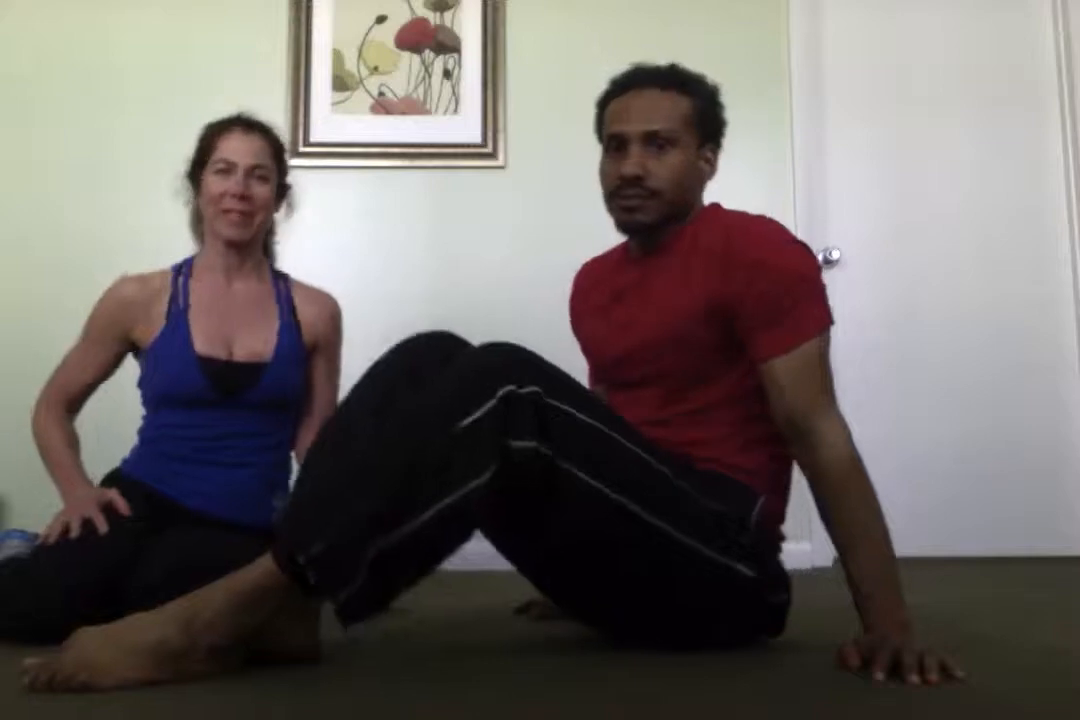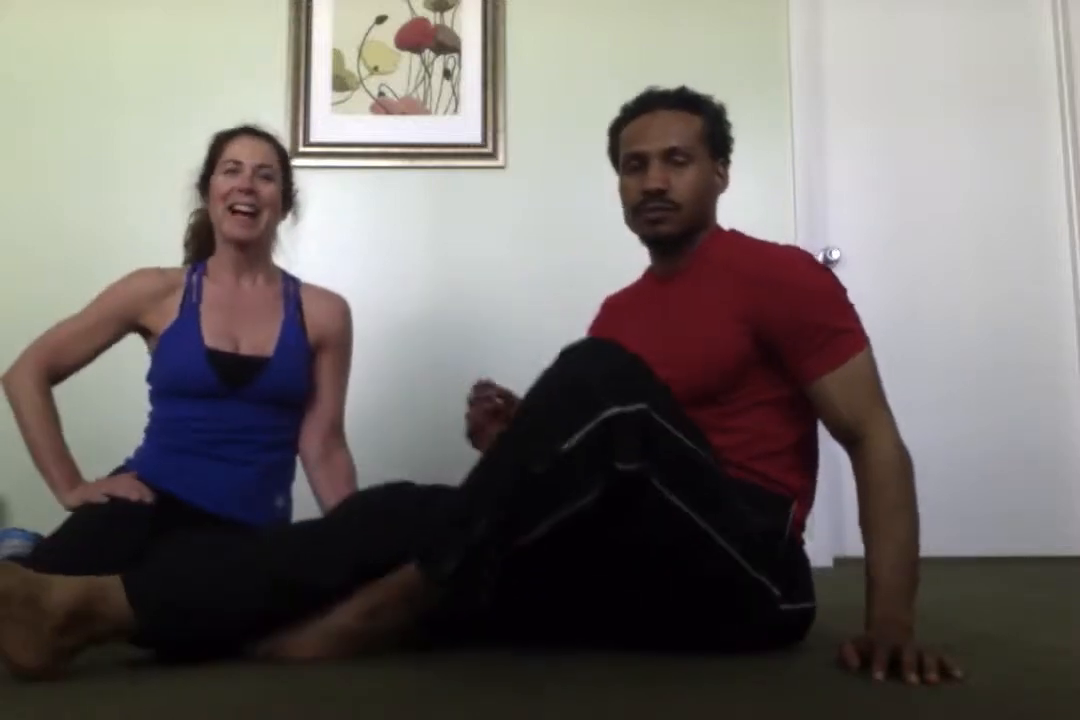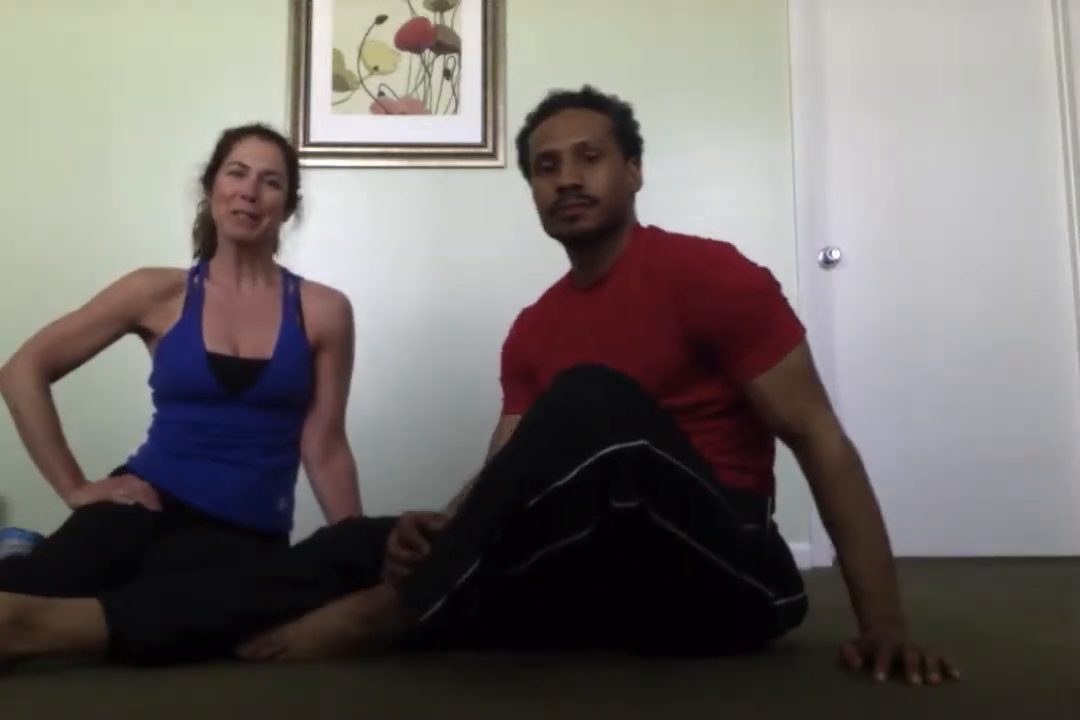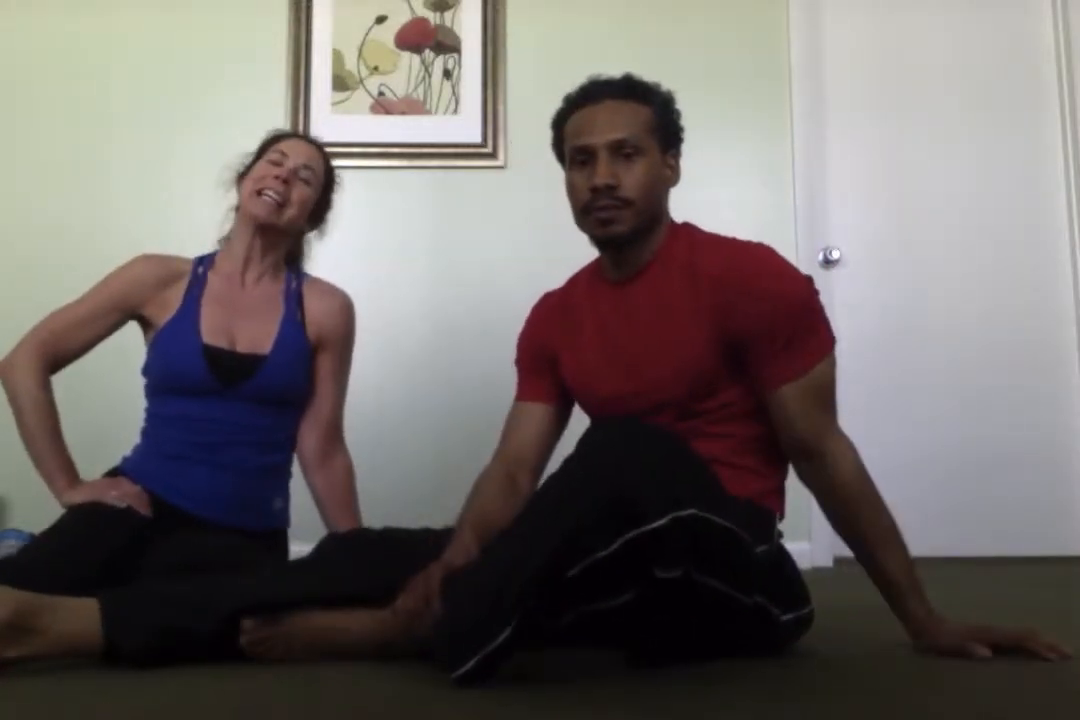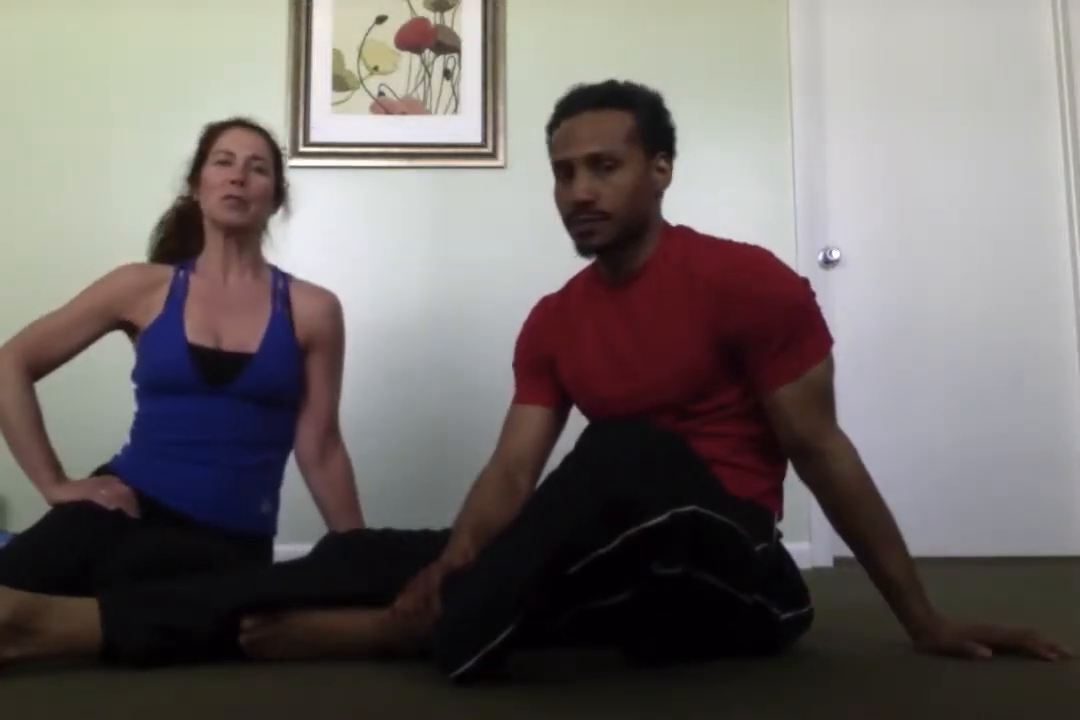
dt=1s
person 1, frame 1
left shoulder: (754, 254)
right shoulder: (593, 283)
left elbow: (818, 435)
left wrist: (886, 622)
right wrist: (571, 569)
left hip: (719, 565)
right hip: (624, 564)
left knee: (506, 382)
right knee: (432, 363)
left ankle: (223, 615)
right ankle: (285, 597)
person 1, frame 2
left shoulder: (781, 278)
right shoulder: (620, 312)
left elbow: (875, 442)
left wrist: (890, 620)
right wrist: (524, 449)
left hip: (742, 572)
right hip: (628, 568)
left knee: (601, 377)
right knee: (402, 510)
left ankle: (388, 605)
right ankle: (87, 608)
person 1, frame 3
left shoulder: (708, 274)
right shoulder: (535, 330)
left elbow: (821, 440)
right elbow: (505, 479)
left wrist: (883, 623)
right wrist: (437, 534)
left hip: (725, 570)
right hip: (609, 571)
left knee: (595, 400)
right knee: (370, 543)
left ankle: (390, 616)
person 1, frame 4
left shoulder: (751, 280)
right shoulder: (555, 319)
left elbow: (821, 454)
right elbow: (513, 474)
left wrist: (924, 621)
right wrist: (453, 562)
left hip: (736, 570)
right hip: (620, 571)
left knee: (630, 451)
right knee: (374, 551)
left ankle: (412, 635)
person 1, frame 5
left shoulder: (746, 281)
right shoulder: (553, 323)
left elbow: (820, 452)
right elbow: (511, 475)
left wrist: (923, 620)
right wrist: (448, 568)
left hip: (734, 572)
right hip: (620, 573)
left knee: (629, 446)
right knee: (374, 552)
left ankle: (408, 635)
person 2, frame 1
left shoulder: (314, 311)
right shoulder: (140, 299)
left elbow: (316, 442)
right elbow: (54, 406)
right wrist: (76, 491)
left hip: (244, 530)
right hip: (143, 502)
person 2, frame 2
left shoulder: (322, 313)
right shoulder: (157, 293)
left elbow: (323, 447)
right wrist: (70, 485)
left hip: (248, 528)
right hip: (148, 500)
person 2, frame 3
left shoulder: (323, 310)
right shoulder: (158, 293)
left elbow: (324, 448)
right wrist: (75, 487)
left hip: (248, 532)
right hip: (150, 503)
person 2, frame 4
left shoulder: (324, 309)
right shoulder: (161, 279)
left elbow: (322, 451)
right wrist: (69, 486)
left hip: (245, 534)
right hip: (140, 503)
person 2, frame 5
left shoulder: (312, 309)
right shoulder: (143, 287)
left elbow: (320, 450)
right wrist: (56, 484)
left hip: (230, 537)
right hip: (129, 504)
